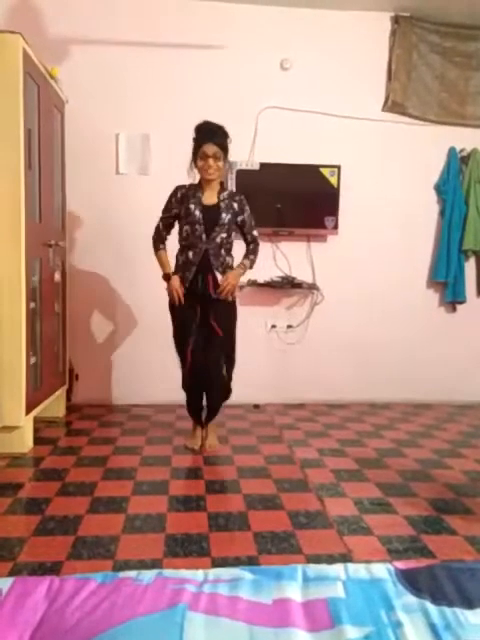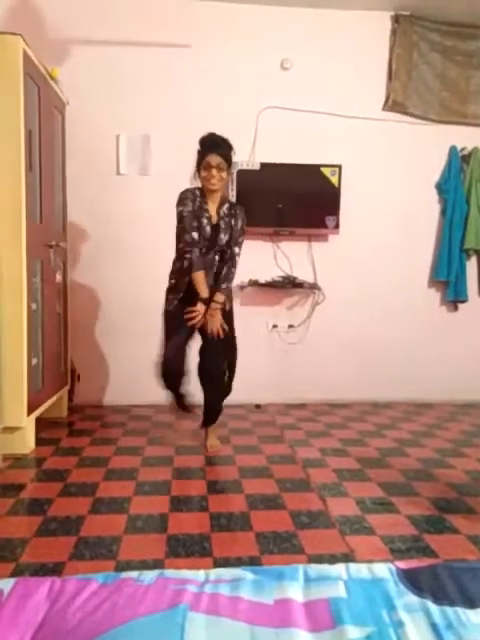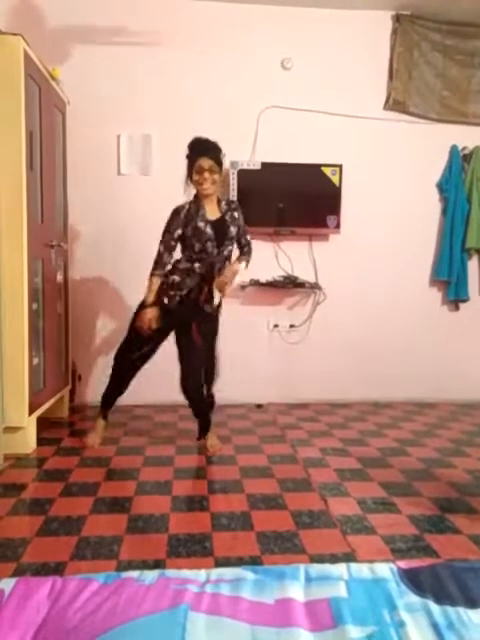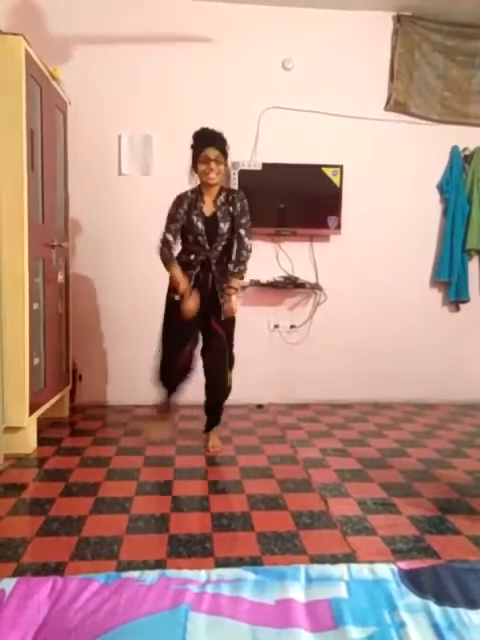
dt=0.3s
person 1, frame 1
left shoulder: (236, 201)
right shoulder: (181, 196)
left elbow: (253, 244)
right elbow: (159, 238)
left wrist: (237, 272)
right wrist: (169, 275)
left hip: (219, 287)
right hip: (186, 283)
left knee: (217, 359)
right knee: (190, 358)
left ankle: (211, 424)
right ankle: (196, 424)
person 1, frame 2
left shoulder: (236, 212)
right shoulder: (188, 199)
left elbow: (231, 262)
right elbow: (192, 249)
left wrist: (217, 306)
right wrist: (204, 300)
left hip: (218, 294)
right hip: (184, 291)
left knee: (218, 366)
right knee: (172, 360)
left ankle: (210, 427)
right ankle: (182, 406)
person 1, frame 3
left shoulder: (233, 210)
right shoulder: (183, 213)
left elbow: (246, 248)
right elbow: (162, 259)
left wrist: (232, 267)
right wrist: (149, 303)
left hip: (204, 301)
right hip: (173, 294)
left knee: (197, 373)
right knee: (130, 355)
left ankle: (206, 431)
right ankle: (102, 418)
person 1, frame 4
left shoulder: (236, 200)
right shoulder: (183, 202)
left elbow: (244, 248)
right elbow: (166, 249)
left wrist: (233, 290)
right wrist: (185, 289)
left hip: (219, 291)
right hip: (185, 289)
left knee: (219, 365)
right knee: (176, 361)
left ankle: (212, 429)
right ankle: (166, 407)
